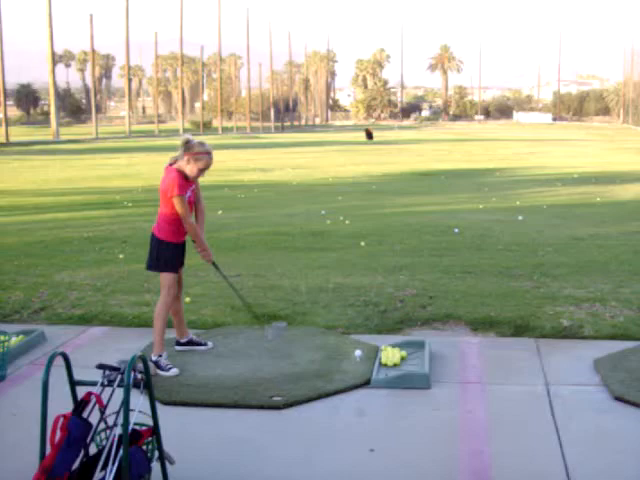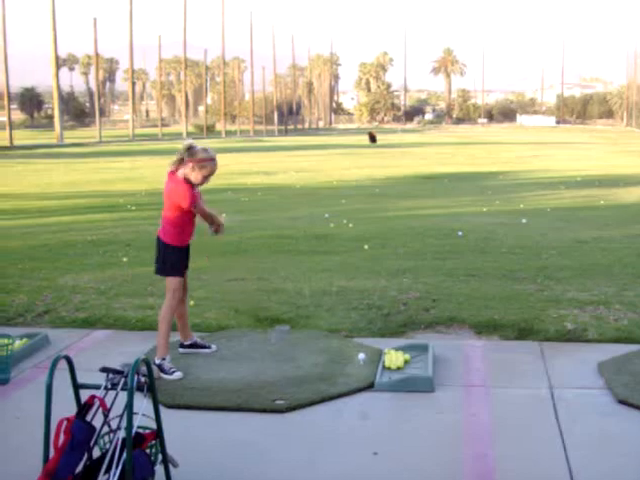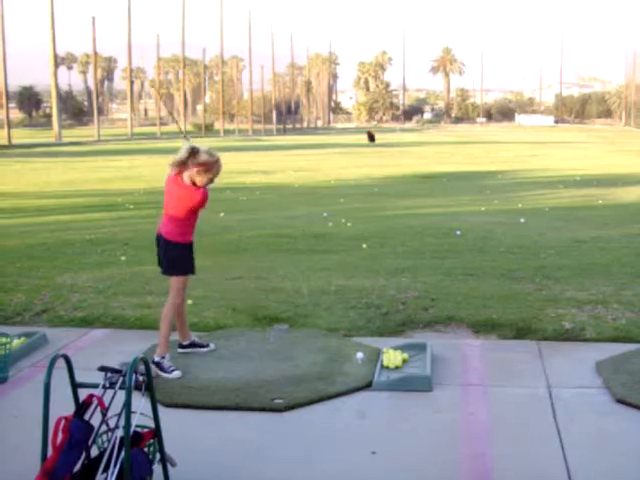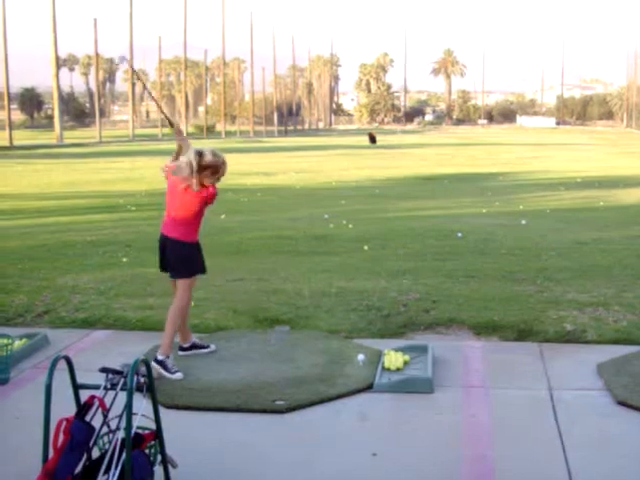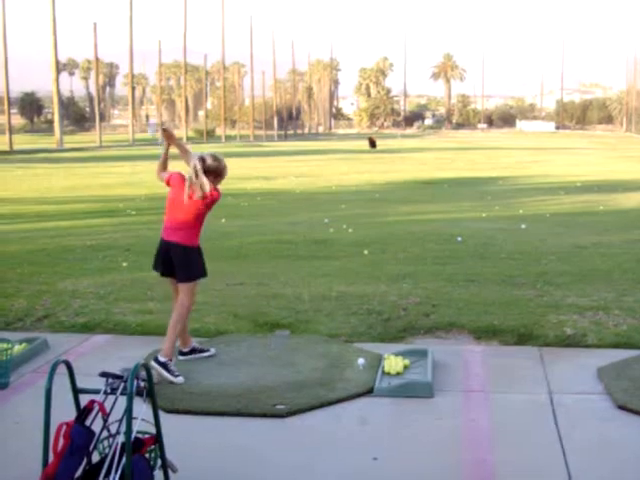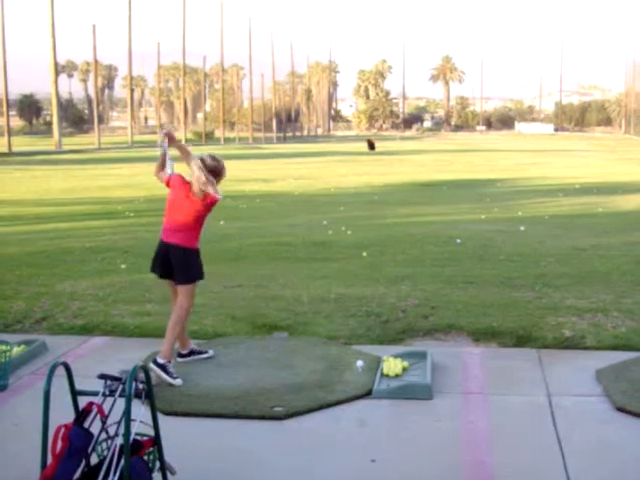
dt=0.1s
person 1, frame 1
left shoulder: (187, 175)
right shoulder: (174, 181)
left elbow: (199, 207)
right elbow: (188, 220)
left wrist: (201, 241)
right wrist: (203, 247)
left hip: (177, 240)
right hip: (165, 242)
left knee: (177, 288)
right knee: (168, 293)
left ankle: (183, 337)
right ankle: (157, 354)
person 1, frame 2
left shoulder: (185, 177)
right shoulder: (182, 190)
left elbow: (199, 208)
right elbow: (202, 212)
left wrist: (212, 218)
right wrist: (217, 221)
left hip: (180, 243)
right hip: (171, 245)
left knee: (181, 292)
right knee: (172, 297)
left ankle: (187, 340)
right ankle: (161, 358)
person 1, frame 3
left shoulder: (175, 174)
right shoulder: (200, 195)
left hip: (165, 237)
right hip: (179, 244)
left knee: (179, 293)
right knee: (175, 297)
left ankle: (185, 339)
right ankle: (160, 357)
person 1, frame 4
left shoulder: (175, 178)
right shoulder: (209, 193)
left elbow: (171, 166)
left wrist: (180, 145)
right wrist: (184, 140)
left hip: (167, 240)
right hip: (185, 245)
left knee: (181, 293)
right knee: (183, 298)
left ankle: (186, 342)
right ankle: (162, 355)
person 1, frame 5
left shoulder: (176, 181)
right shoulder: (212, 197)
left elbow: (160, 172)
right elbow: (192, 161)
left wrist: (167, 145)
right wrist: (177, 143)
left hip: (167, 245)
right hip: (187, 250)
left knee: (181, 298)
right knee: (185, 303)
left ankle: (186, 346)
right ankle: (164, 357)
person 1, frame 6
left shoulder: (176, 182)
right shoulder: (212, 199)
left elbow: (158, 172)
right elbow: (194, 164)
left wrist: (167, 147)
right wrist: (178, 145)
left hip: (165, 247)
right hip: (185, 252)
left knee: (179, 301)
right knee: (183, 305)
left ankle: (185, 348)
right ankle: (163, 359)
